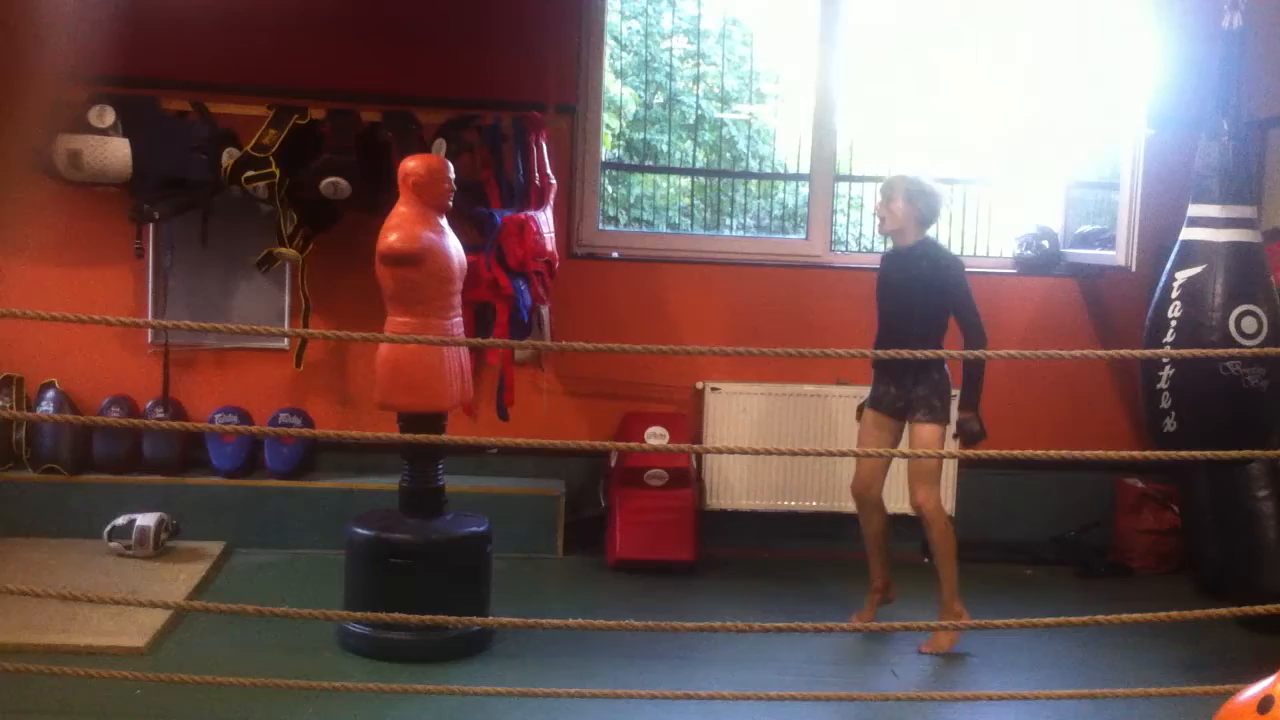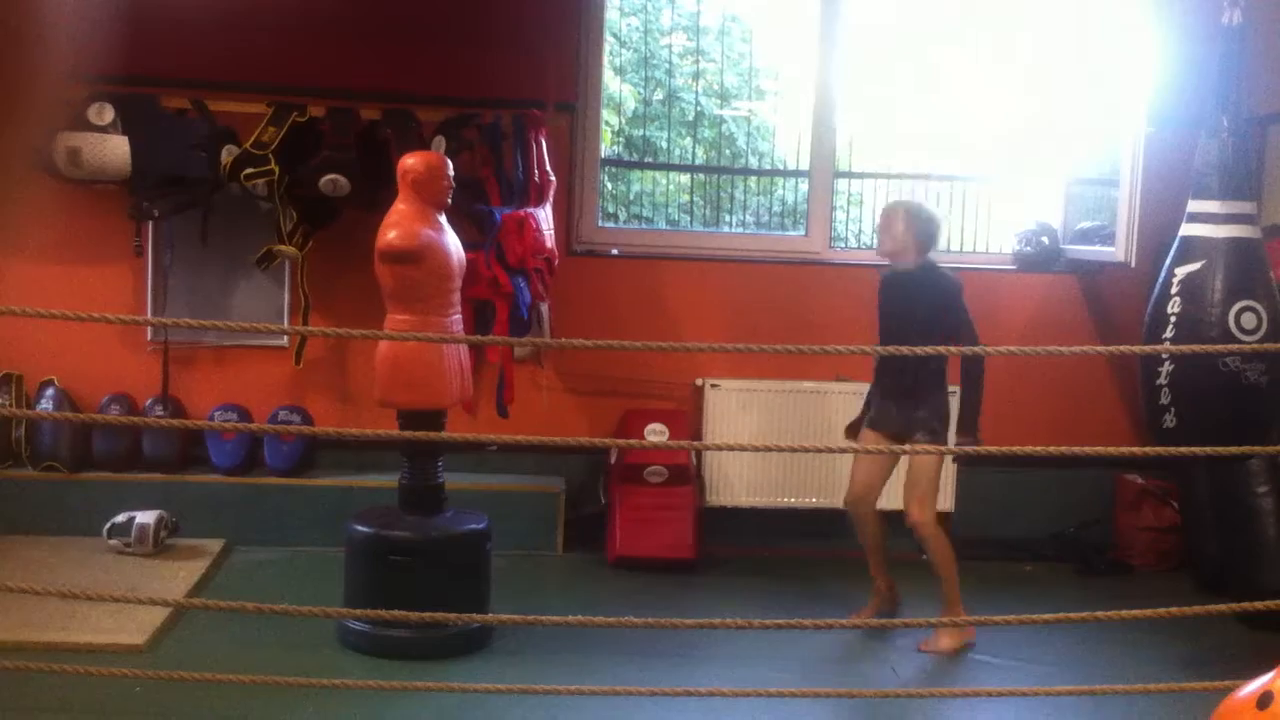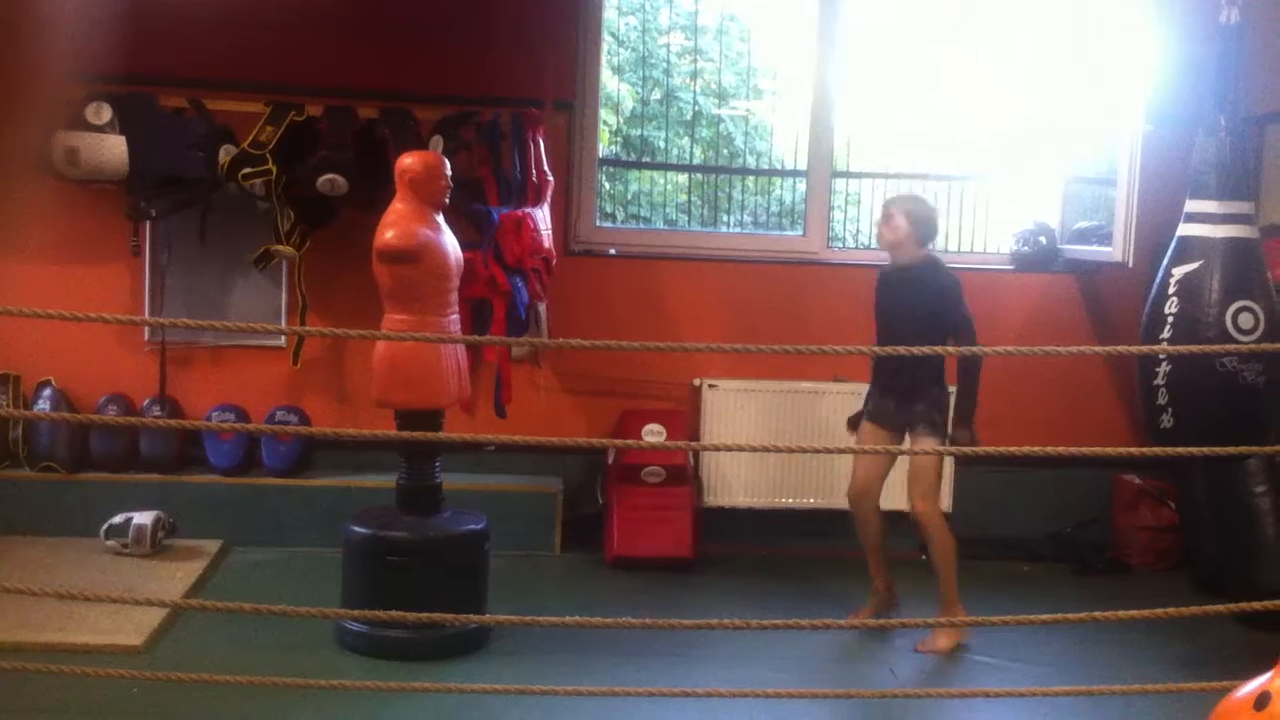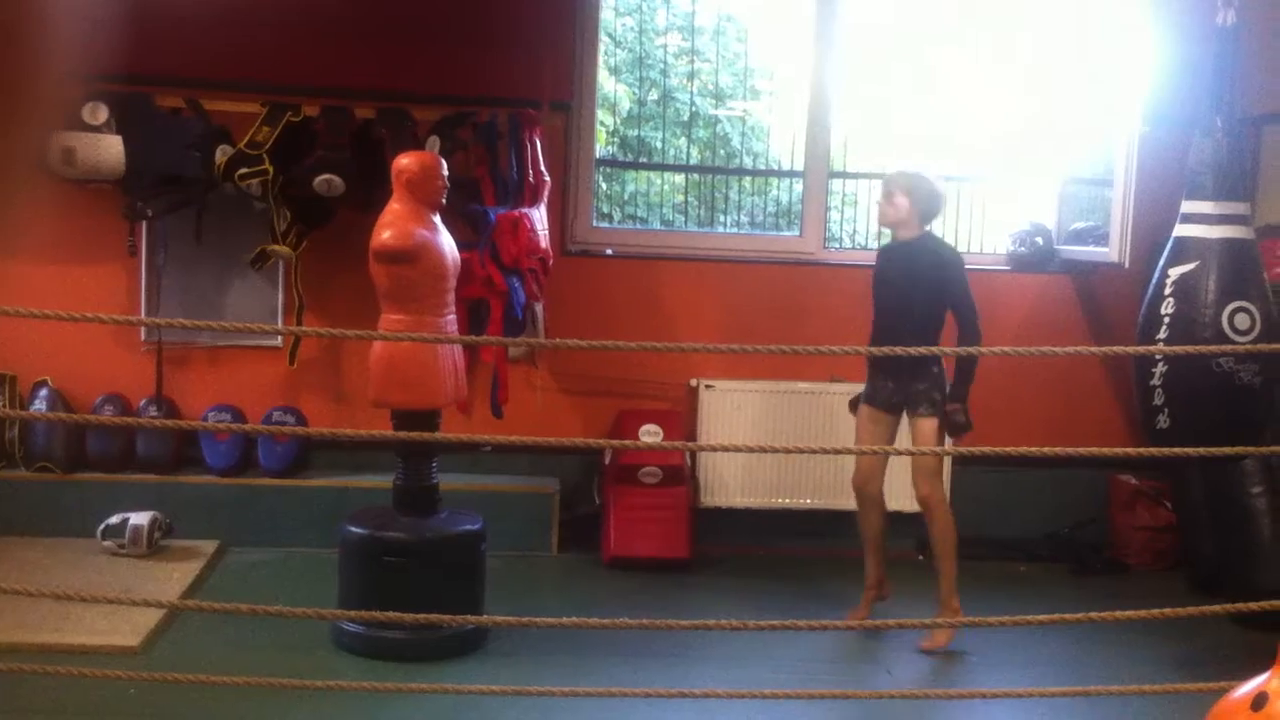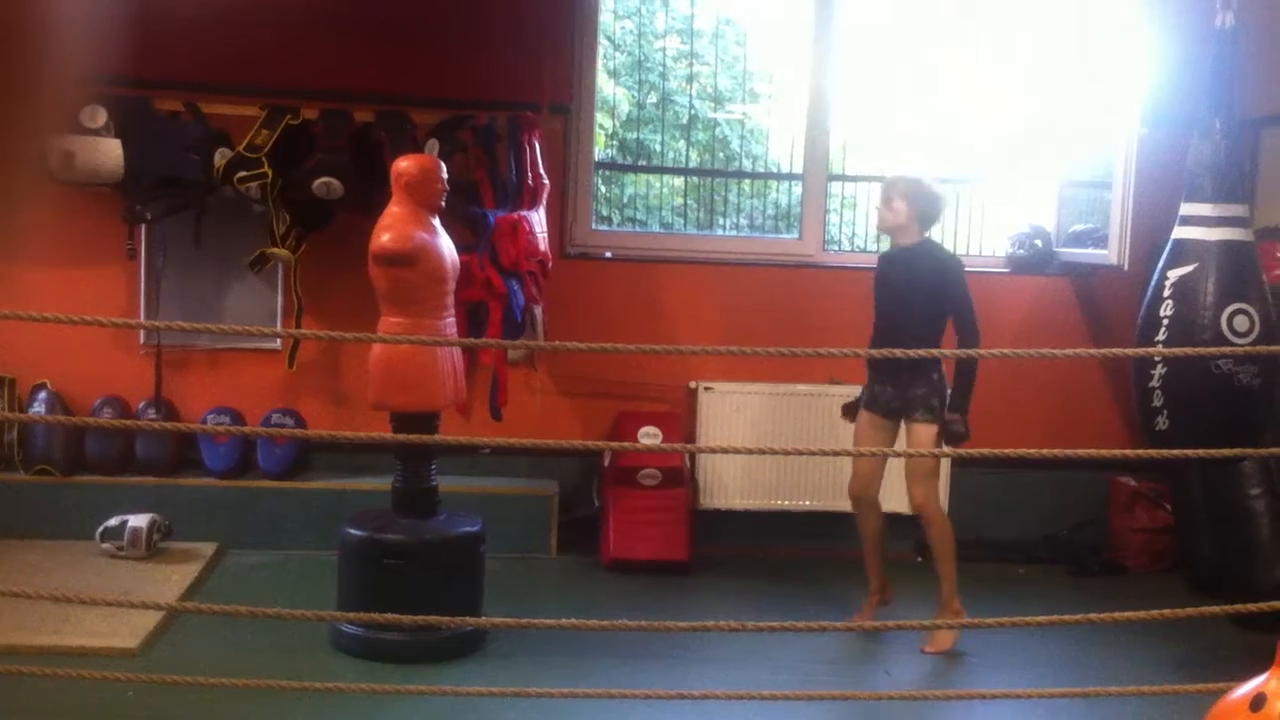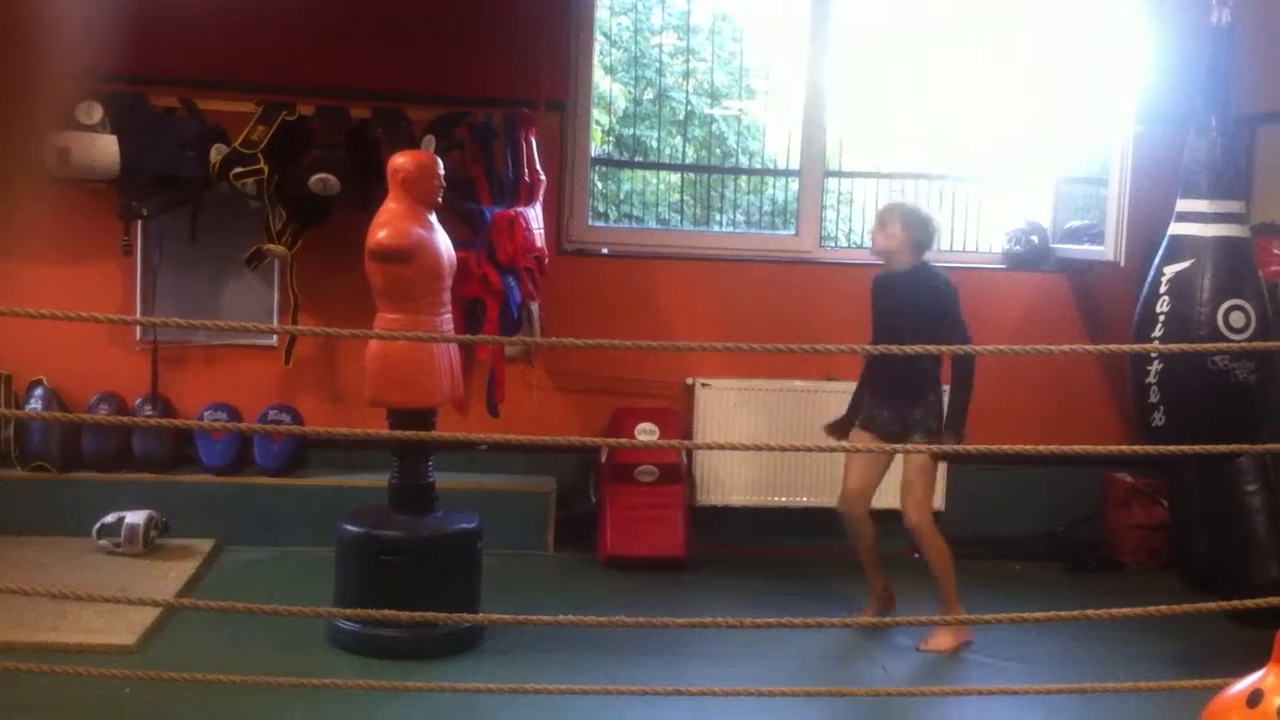
dt=0.1s
person 1, frame 1
left shoulder: (942, 264)
right shoulder: (889, 262)
left elbow: (974, 333)
left wrist: (970, 404)
right wrist: (874, 389)
left hip: (927, 385)
right hip: (888, 383)
left knee: (925, 500)
right knee: (865, 490)
left ankle: (952, 612)
right ankle: (879, 586)
person 1, frame 2
left shoulder: (942, 285)
right shoulder: (889, 282)
left elbow: (972, 357)
left wrist: (968, 428)
right wrist: (865, 411)
left hip: (927, 406)
right hip: (887, 402)
left knee: (919, 515)
right knee: (858, 501)
left ankle: (957, 620)
right ankle: (883, 592)
person 1, frame 3
left shoulder: (940, 279)
right shoulder: (888, 275)
left elbow: (968, 350)
left wrist: (963, 419)
right wrist: (868, 403)
left hip: (926, 399)
right hip: (885, 395)
left knee: (924, 509)
right knee: (860, 496)
left ankle: (954, 617)
right ankle: (881, 591)
person 1, frame 4
left shoulder: (941, 258)
right shoulder: (886, 256)
left elbow: (969, 329)
left wrist: (958, 398)
right wrist: (868, 384)
left hip: (923, 380)
right hip: (883, 377)
left knee: (928, 493)
right knee: (864, 483)
left ankle: (949, 607)
right ankle: (874, 581)
person 1, frame 5
left shoulder: (941, 263)
right shoulder: (886, 262)
left elbow: (968, 335)
left wrist: (958, 405)
right wrist: (863, 394)
left hip: (923, 386)
right hip: (883, 383)
left knee: (923, 502)
right knee: (861, 491)
left ankle: (951, 610)
right ankle: (878, 590)
person 1, frame 6
left shoulder: (936, 286)
right shoulder: (881, 283)
left elbow: (963, 357)
left wrist: (954, 426)
right wrist: (853, 410)
left hip: (921, 407)
right hip: (878, 403)
left knee: (916, 517)
right knee: (851, 504)
left ankle: (954, 619)
right ankle: (880, 593)
